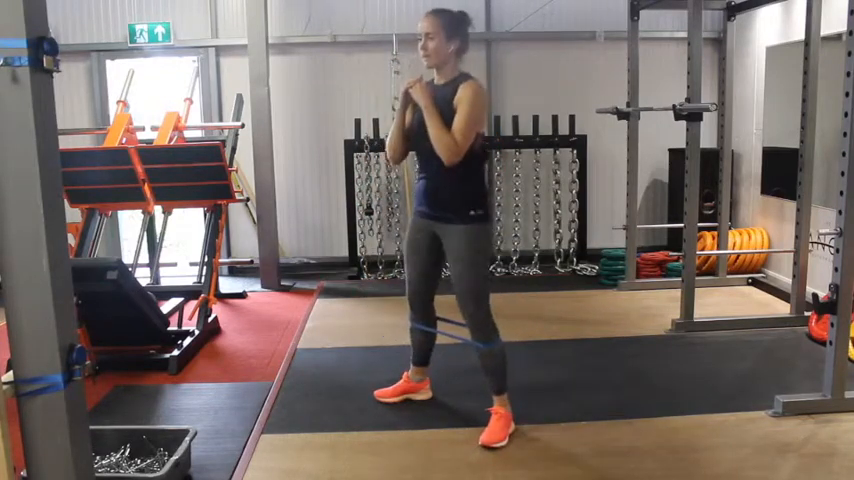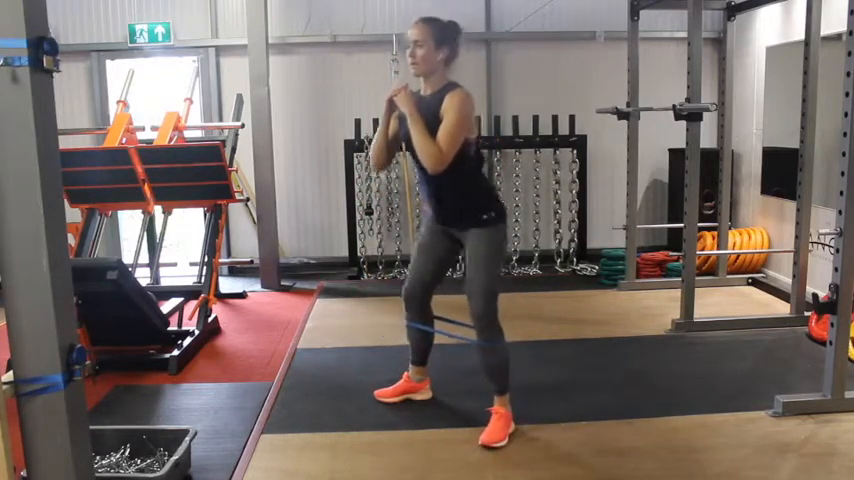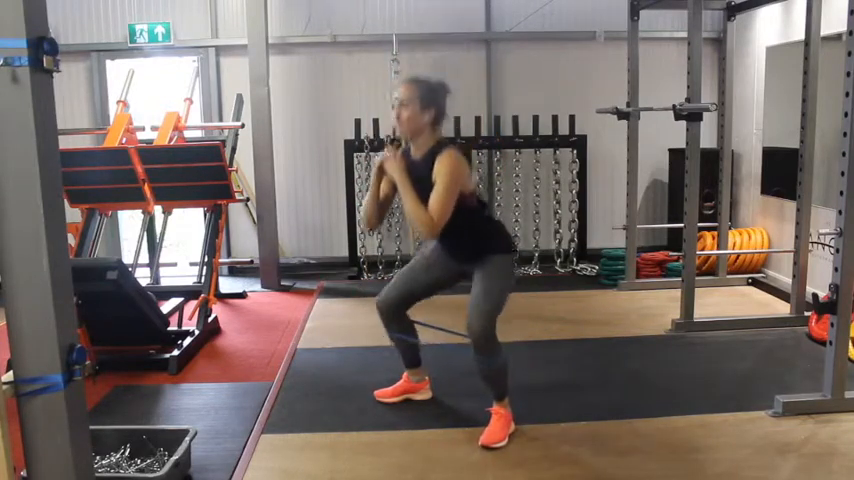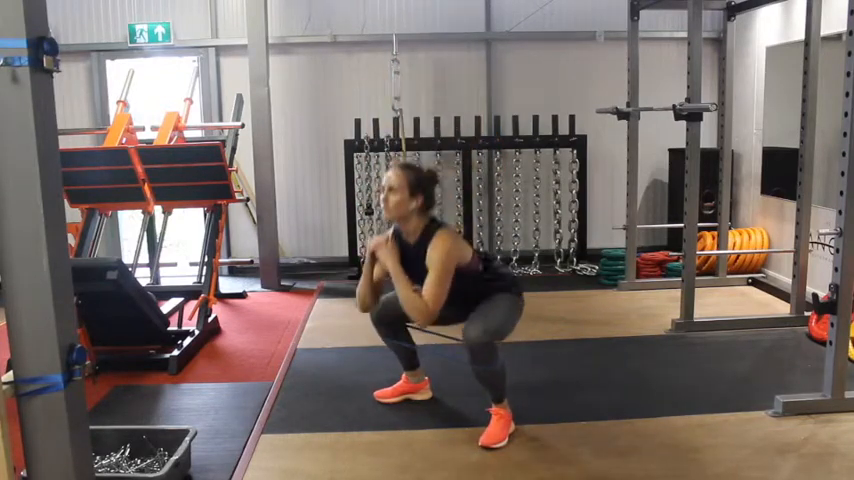
dt=0.3s
person 1, frame 1
left shoulder: (469, 91)
right shoulder: (423, 92)
left elbow: (451, 154)
right elbow: (395, 155)
left wrist: (426, 105)
right wrist: (404, 106)
left hip: (465, 218)
right hip: (425, 214)
left knee: (474, 311)
right knee: (417, 298)
left ankle: (502, 409)
right ankle: (417, 380)
person 1, frame 2
left shoulder: (457, 99)
right shoulder: (411, 101)
left elbow: (436, 162)
right elbow: (378, 162)
left wrist: (411, 112)
right wrist: (389, 113)
left hip: (481, 220)
right hip: (440, 219)
left knee: (482, 312)
right knee: (413, 294)
left ankle: (502, 410)
right ankle: (417, 380)
person 1, frame 3
left shoulder: (448, 161)
right shoulder: (400, 159)
left elbow: (429, 228)
right elbow: (369, 224)
left wrist: (400, 180)
right wrist: (379, 178)
left hip: (492, 254)
right hip: (451, 251)
left knee: (479, 327)
right knee: (388, 303)
left ankle: (502, 410)
right ankle: (416, 381)
person 1, frame 4
left shoulder: (441, 242)
right shoulder: (395, 237)
left elbow: (424, 316)
right elbow: (365, 304)
left wrist: (392, 265)
right wrist: (371, 260)
left hip: (499, 296)
right hip: (456, 300)
left knee: (476, 337)
right knee: (382, 315)
left ankle: (502, 412)
right ankle: (415, 380)
